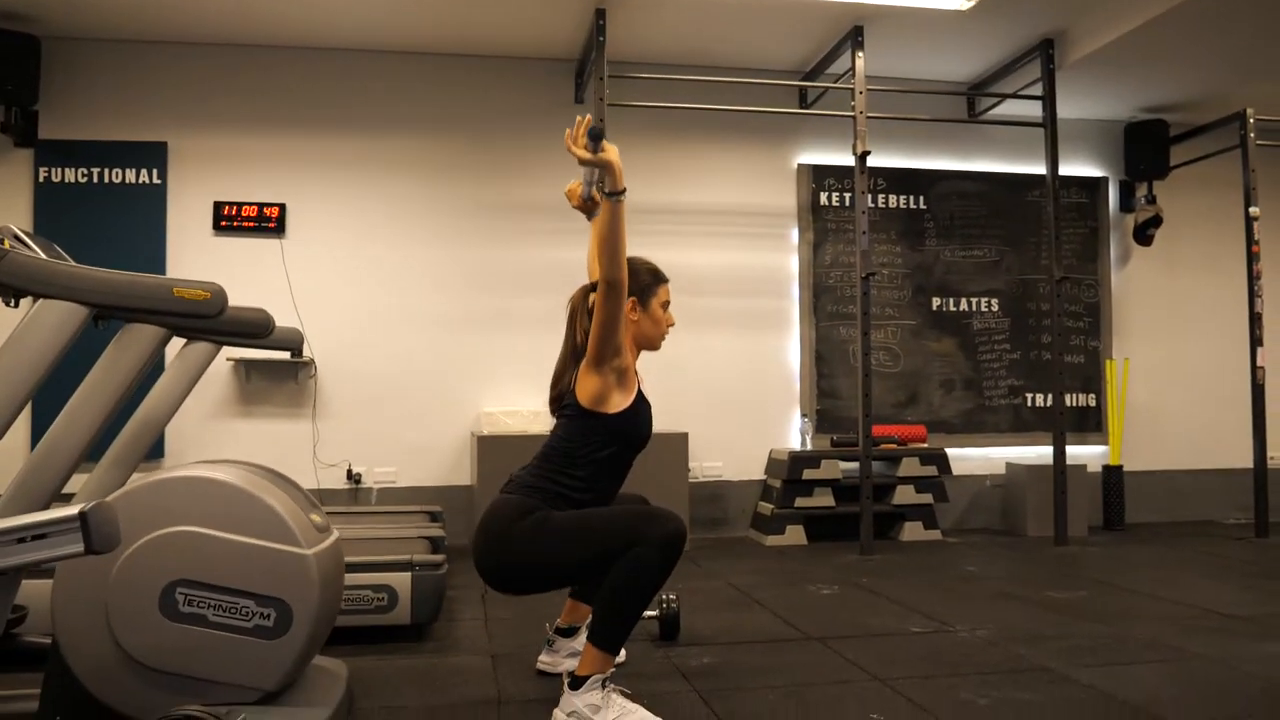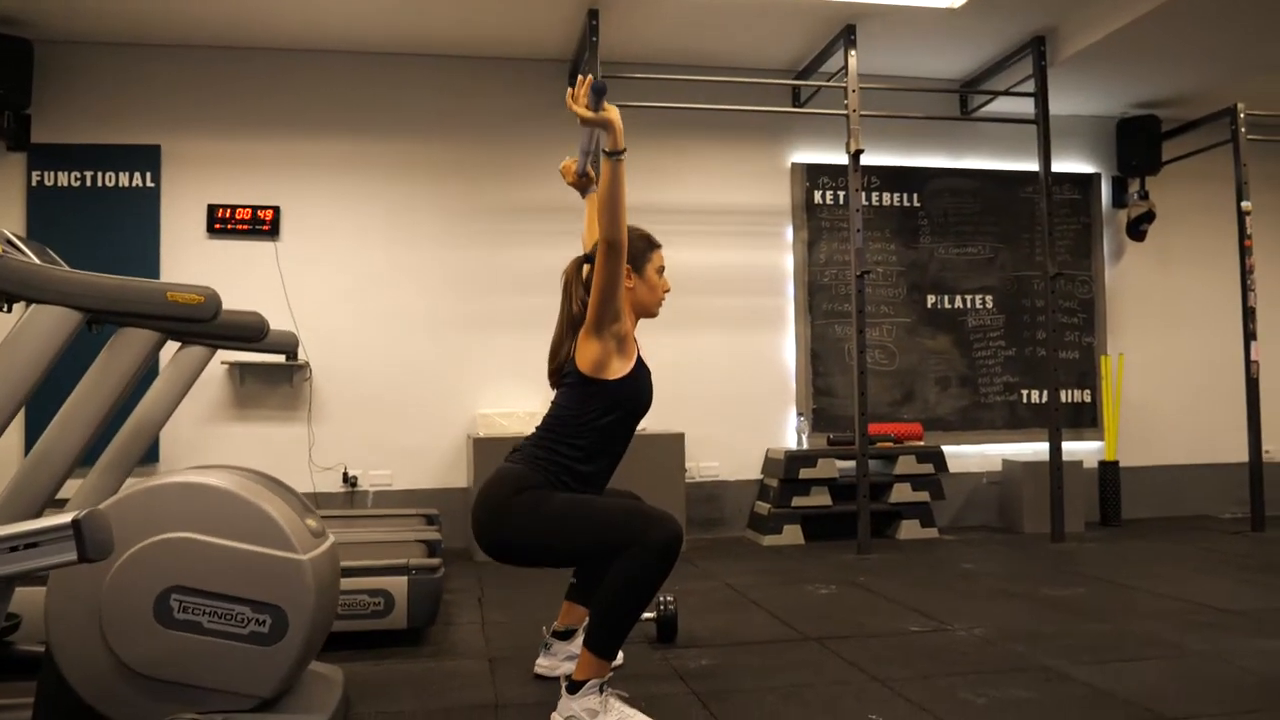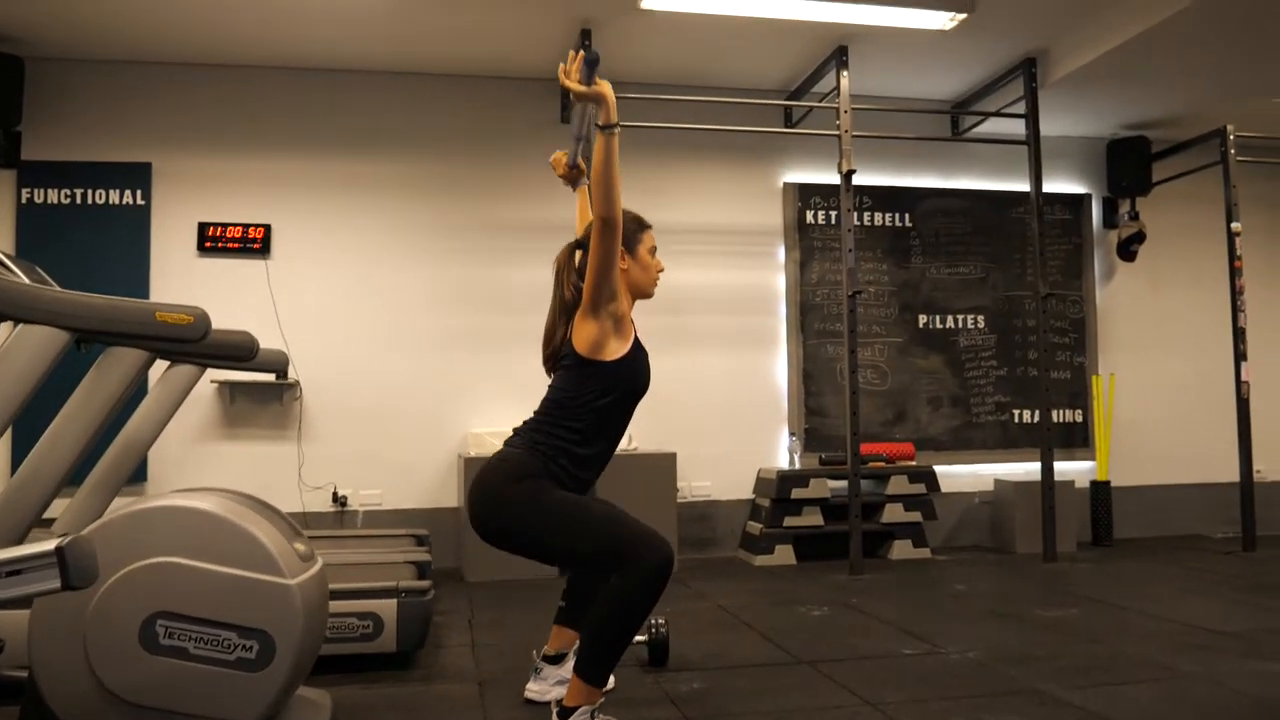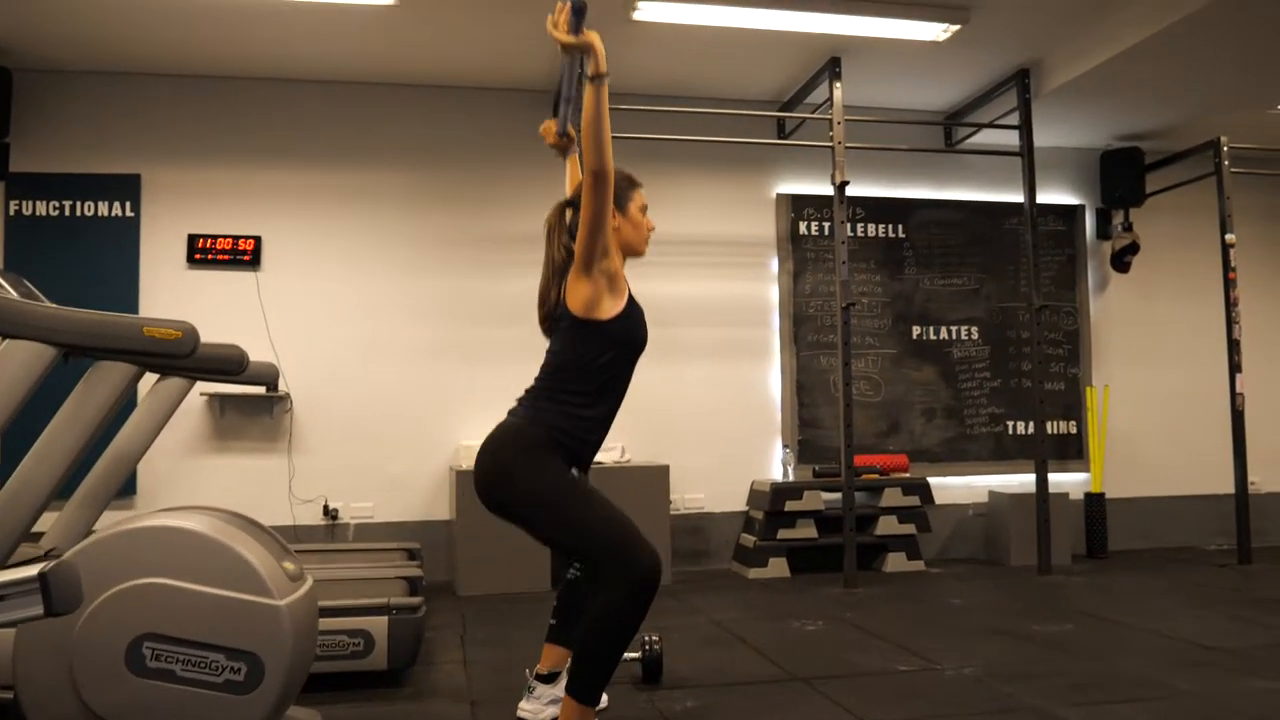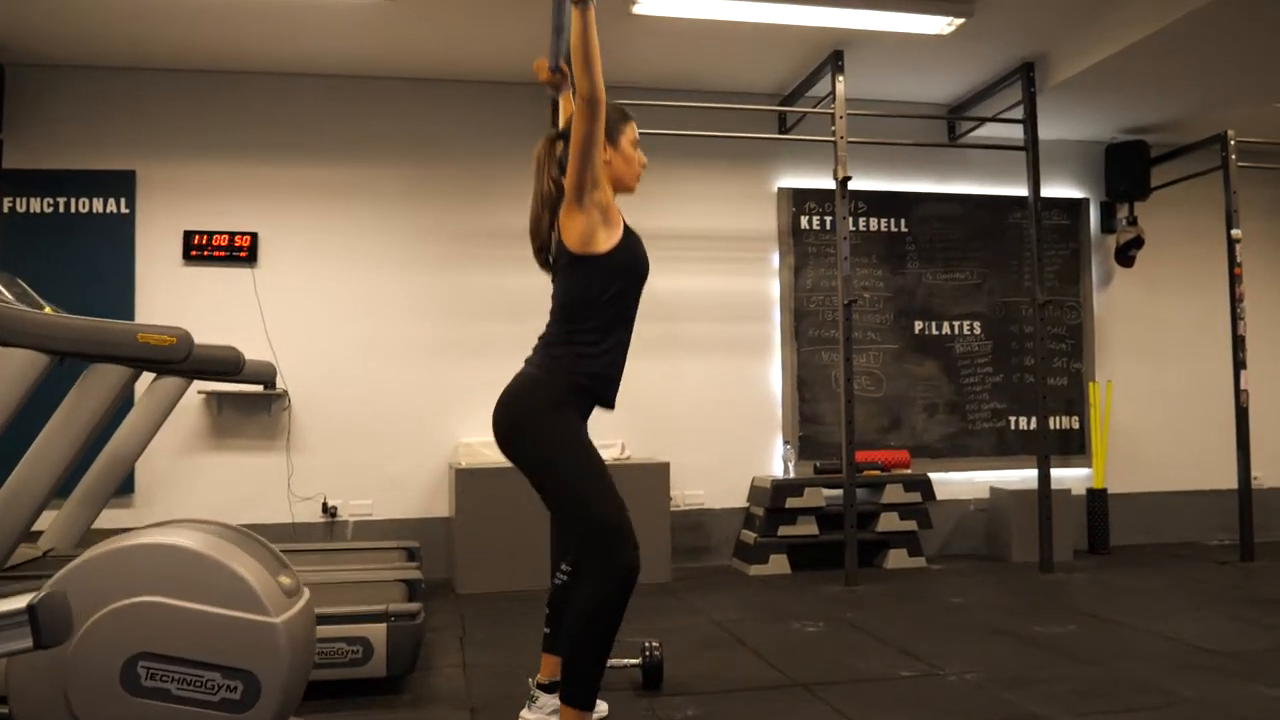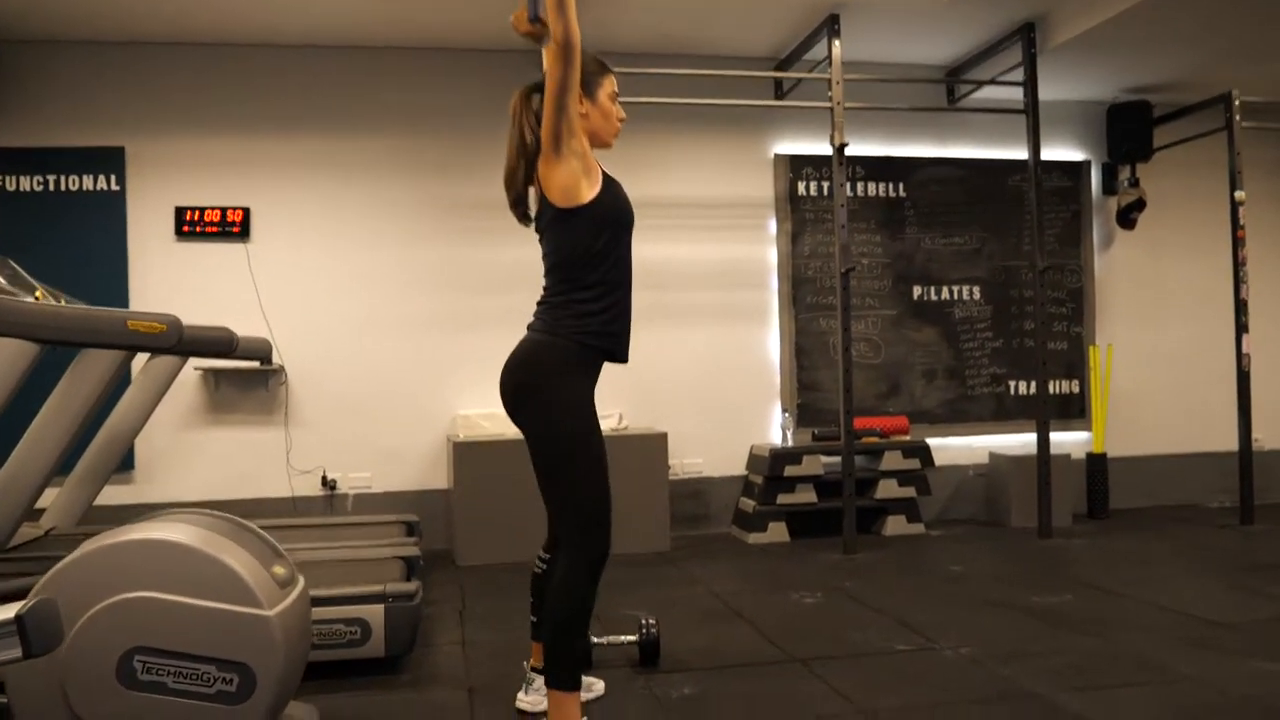
dt=0.2s
person 1, frame 1
left shoulder: (610, 360)
right shoulder: (610, 367)
left elbow: (606, 279)
right elbow: (610, 282)
left wrist: (594, 213)
right wrist: (613, 183)
left hip: (525, 522)
right hip: (514, 539)
left knee: (629, 515)
right knee: (660, 530)
left ankle: (565, 639)
person 1, frame 2
left shoulder: (606, 329)
right shoulder: (608, 335)
left elbow: (602, 246)
right elbow: (609, 245)
left wrist: (589, 191)
right wrist: (613, 143)
left hip: (527, 494)
right hip: (514, 506)
left knee: (624, 517)
right knee: (657, 534)
left ankle: (563, 641)
person 1, frame 3
left shoulder: (601, 314)
right shoulder: (604, 317)
left elbow: (597, 230)
right elbow: (606, 226)
left wrist: (579, 182)
right wrist: (606, 120)
left hip: (525, 484)
right hip: (514, 491)
left knee: (612, 546)
right knee: (647, 557)
left ankle: (553, 666)
person 1, frame 4
left shoulder: (592, 278)
right shoulder: (597, 276)
left elbow: (590, 193)
right elbow: (597, 182)
left wrist: (565, 151)
right wrist: (594, 72)
left hip: (533, 455)
right hip: (524, 461)
left knee: (603, 555)
right knee: (635, 567)
person 1, frame 5
left shoulder: (582, 208)
right shoulder: (591, 206)
left elbow: (583, 118)
right elbow: (593, 99)
left wrist: (556, 89)
left hip: (546, 407)
right hip: (544, 409)
left knee: (586, 551)
right knee: (613, 560)
person 1, frame 6
left shoulder: (569, 166)
right shoulder: (568, 159)
left hip: (553, 368)
right hip: (555, 371)
left knee: (571, 531)
right knee: (584, 540)
